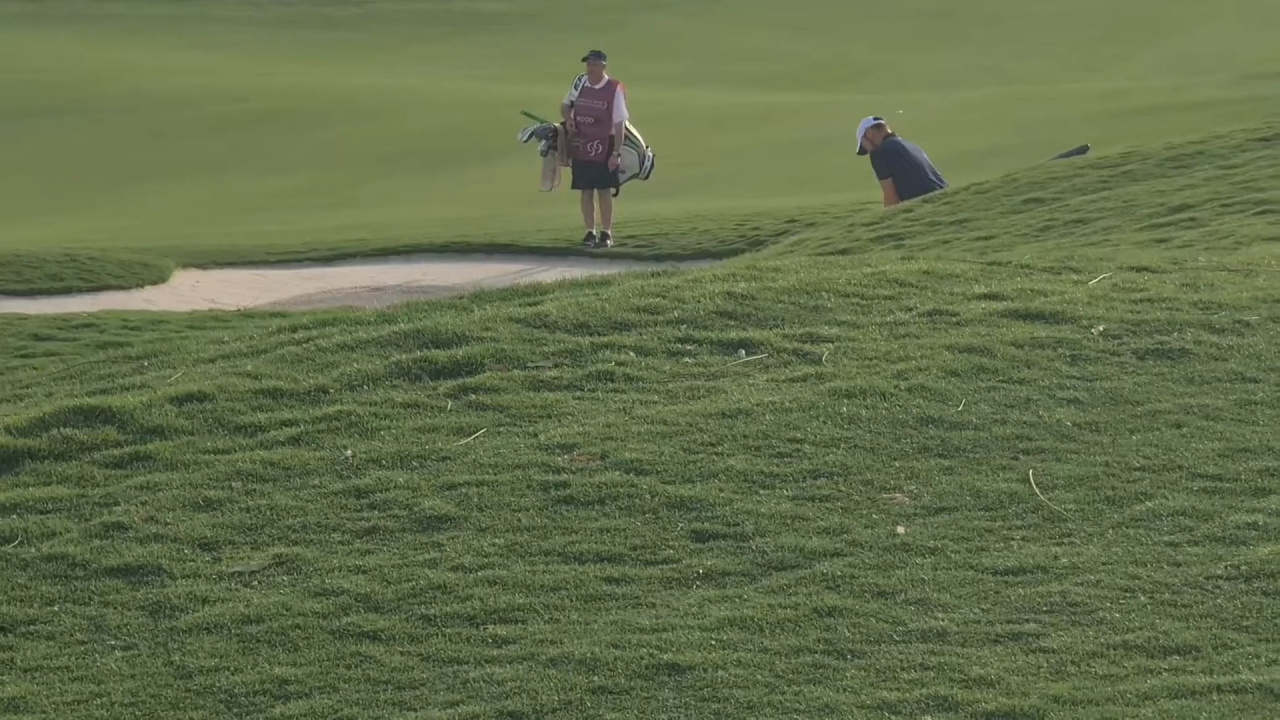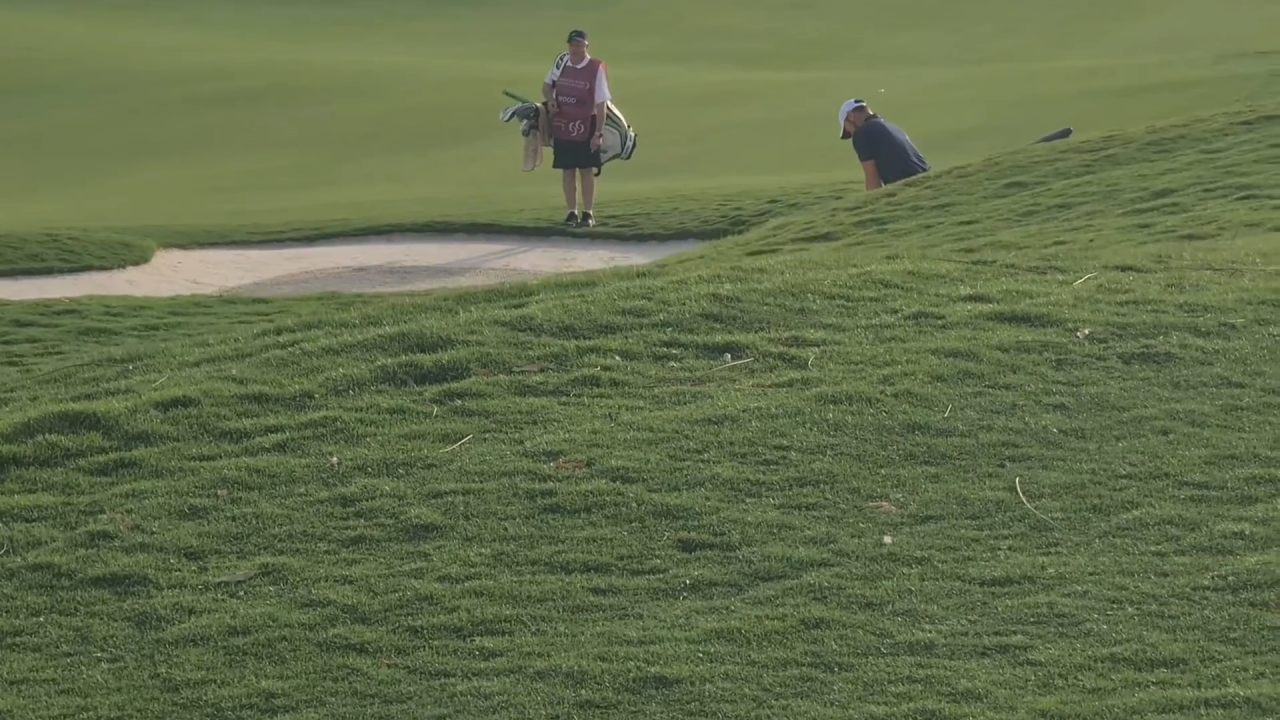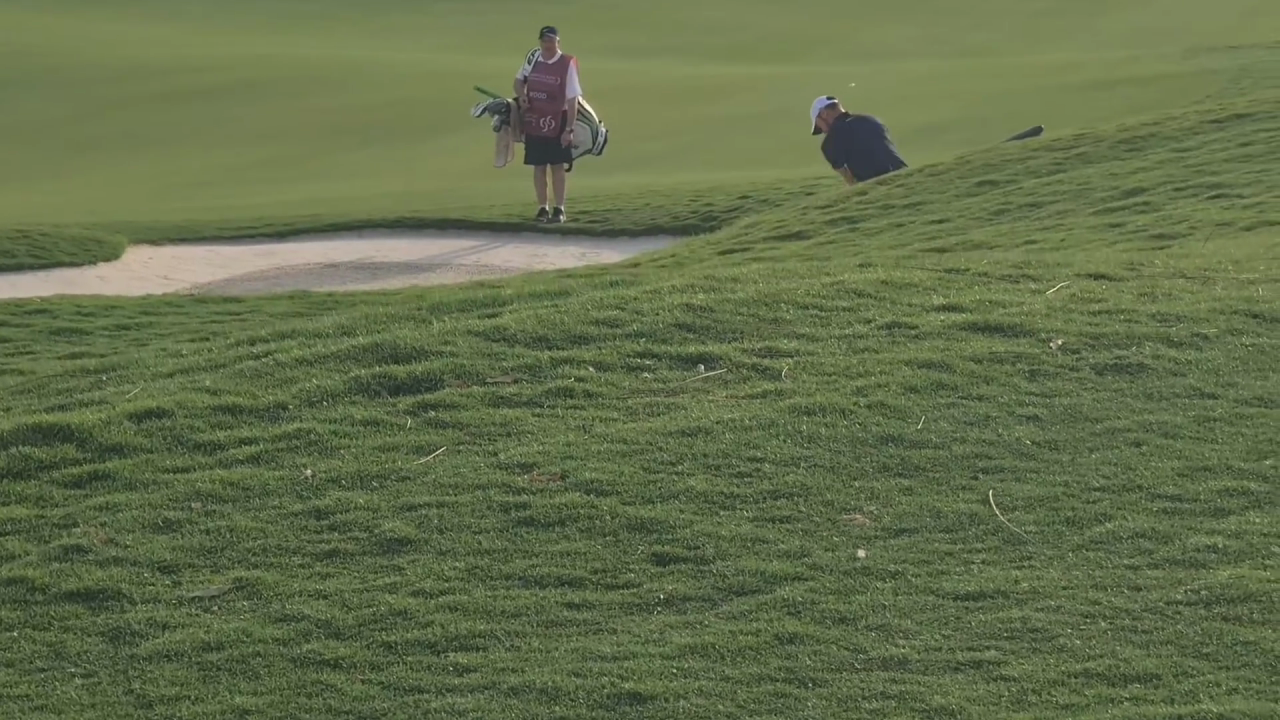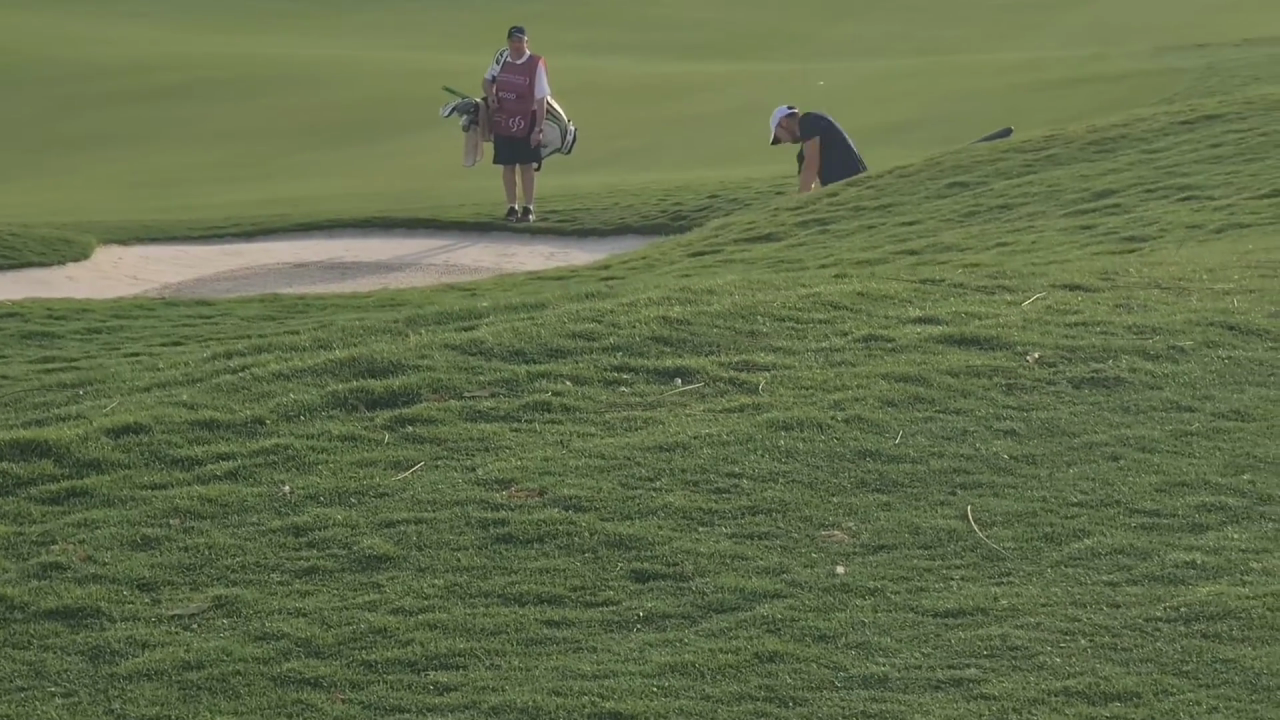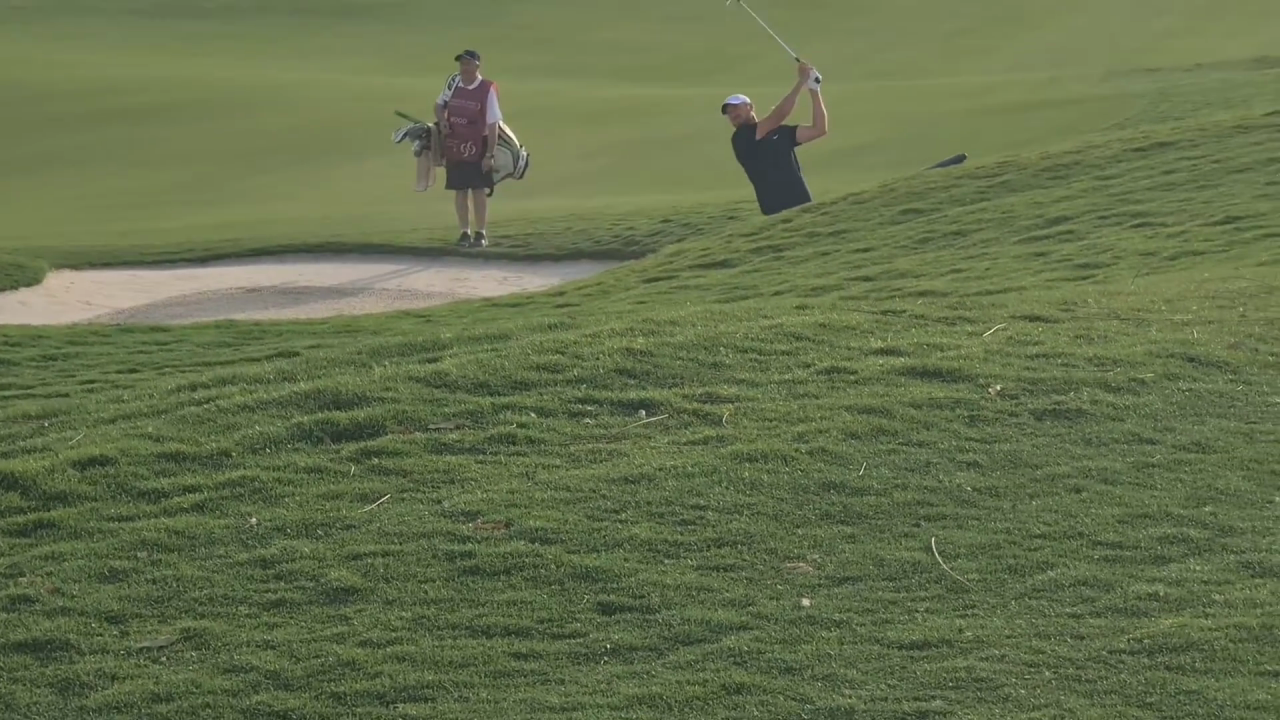
dt=0.7s
person 1, frame 1
left shoulder: (614, 88)
right shoulder: (580, 82)
left elbow: (619, 123)
right elbow: (566, 105)
left wrist: (616, 153)
right wrist: (568, 119)
left hip: (603, 147)
right hip: (580, 146)
left knee: (604, 191)
right knee: (586, 191)
left ankle: (606, 233)
right ankle: (590, 232)
person 1, frame 2
left shoulder: (596, 68)
right shoulder: (562, 62)
left elbow: (601, 103)
right elbow: (548, 84)
left wrist: (598, 133)
right wrist: (550, 99)
left hip: (585, 127)
right hip: (562, 126)
left knee: (586, 171)
right knee: (567, 171)
left ankle: (588, 213)
right ankle: (572, 212)
person 1, frame 3
left shoulder: (567, 63)
right shoulder: (533, 57)
left elbow: (572, 99)
right elbow: (519, 80)
left wrist: (569, 129)
right wrist: (521, 94)
left hip: (556, 122)
right hip: (533, 121)
left knee: (557, 166)
right knee: (538, 166)
left ankle: (559, 209)
right ankle: (543, 208)
person 1, frame 4
left shoulder: (536, 64)
right shoulder: (501, 57)
left elbow: (541, 98)
right elbow: (487, 80)
left wrist: (538, 129)
right wrist: (490, 95)
left hip: (525, 122)
right hip: (502, 121)
left knee: (526, 166)
right knee: (507, 166)
left ankle: (529, 208)
right ankle: (512, 207)
person 1, frame 5
left shoulder: (487, 89)
right shoulder: (453, 82)
left elbow: (493, 124)
right elbow: (439, 104)
left wrist: (489, 154)
right wrist: (442, 120)
left hip: (476, 147)
right hip: (454, 146)
left knee: (478, 191)
right knee: (460, 191)
left ankle: (481, 233)
right ankle: (465, 232)
